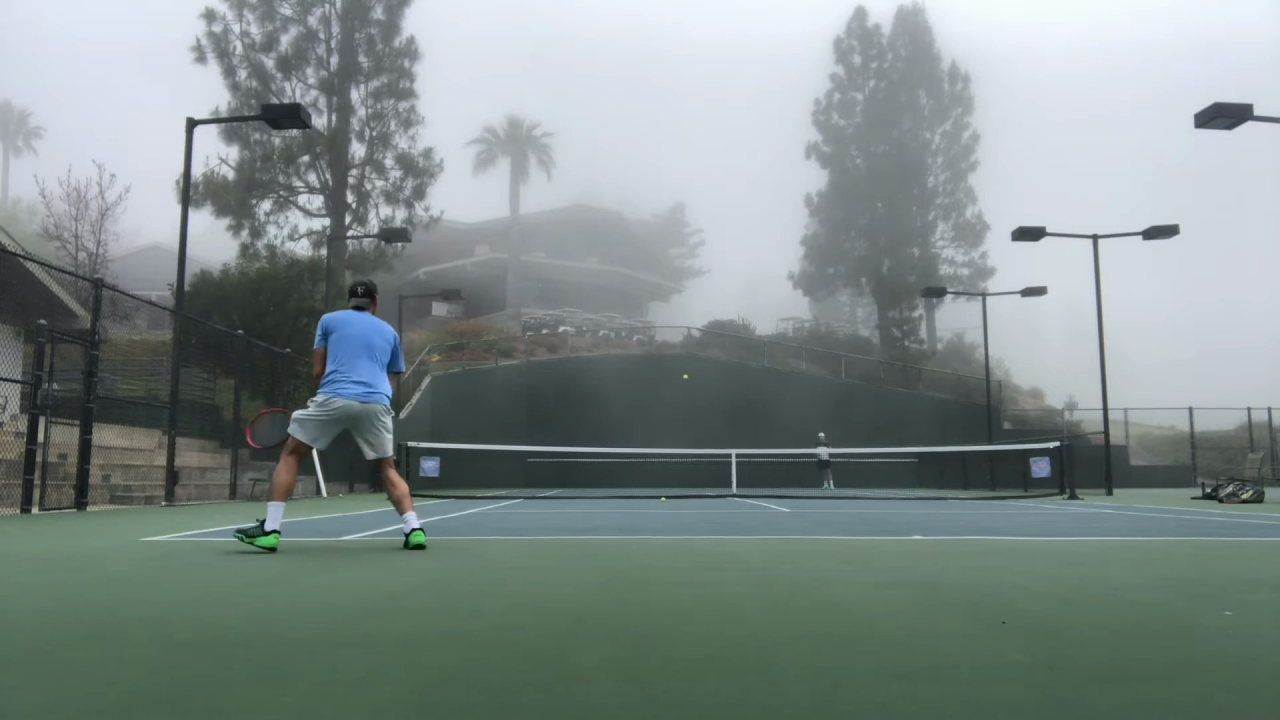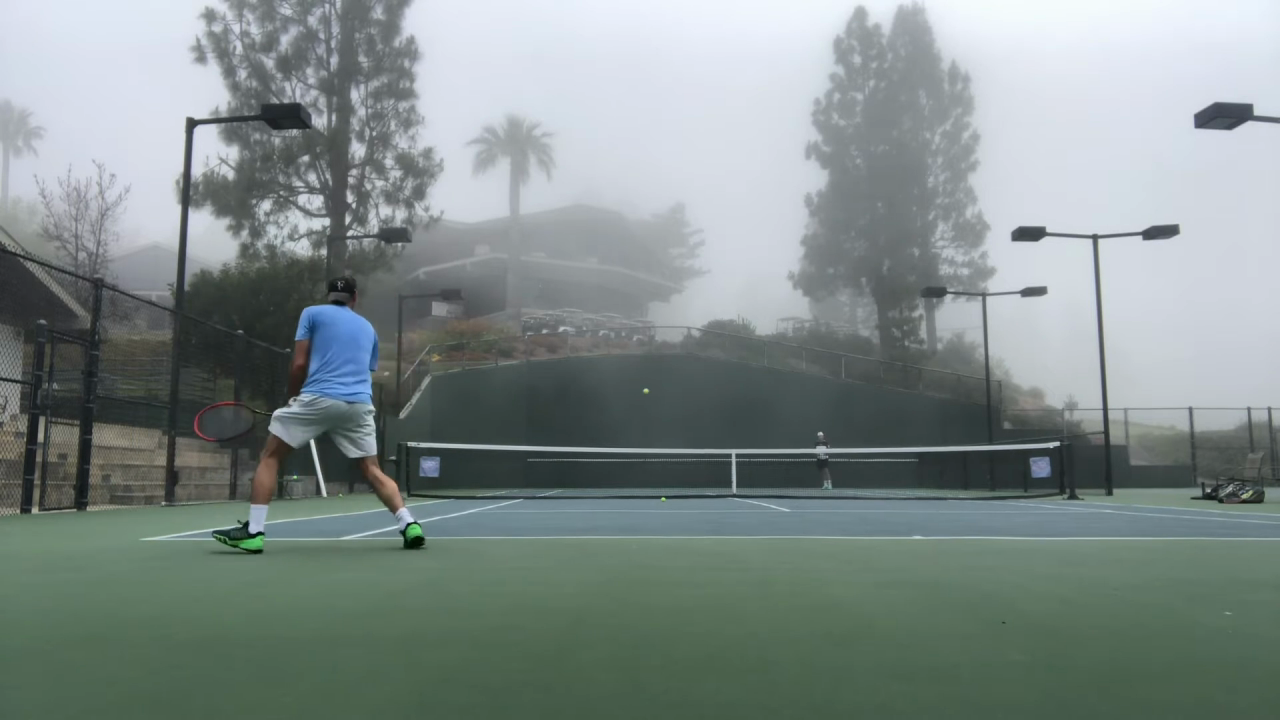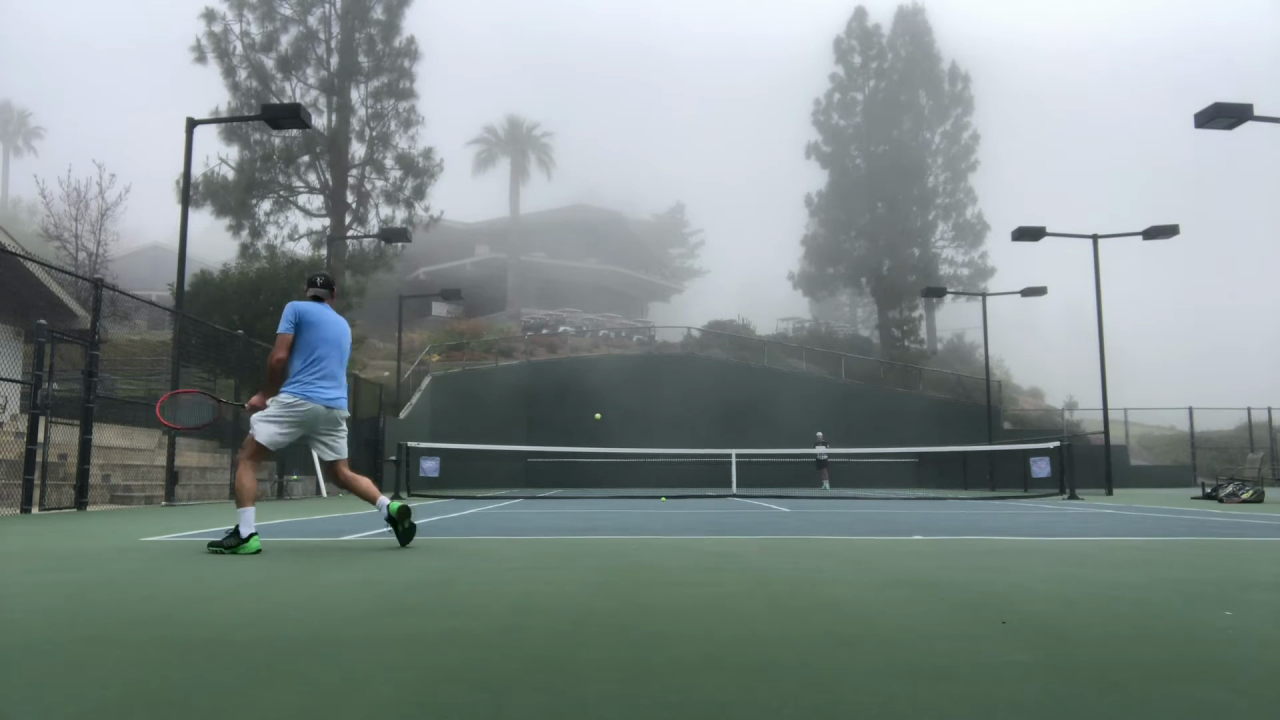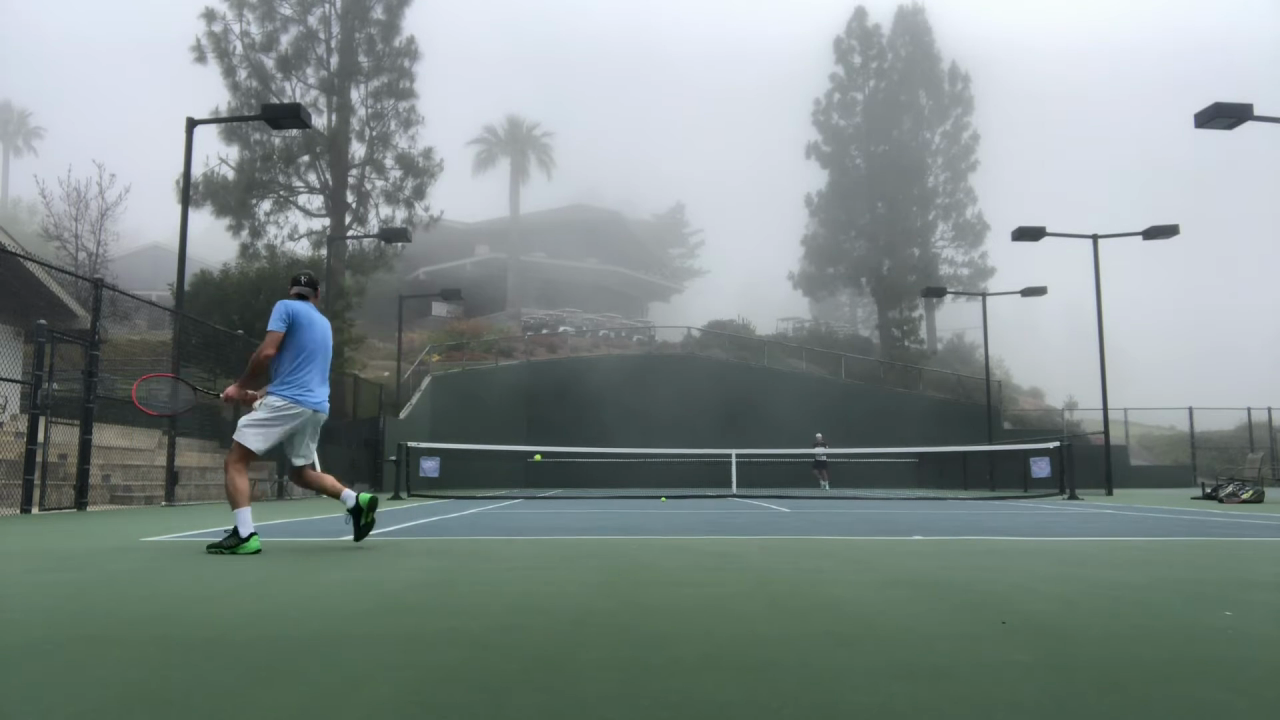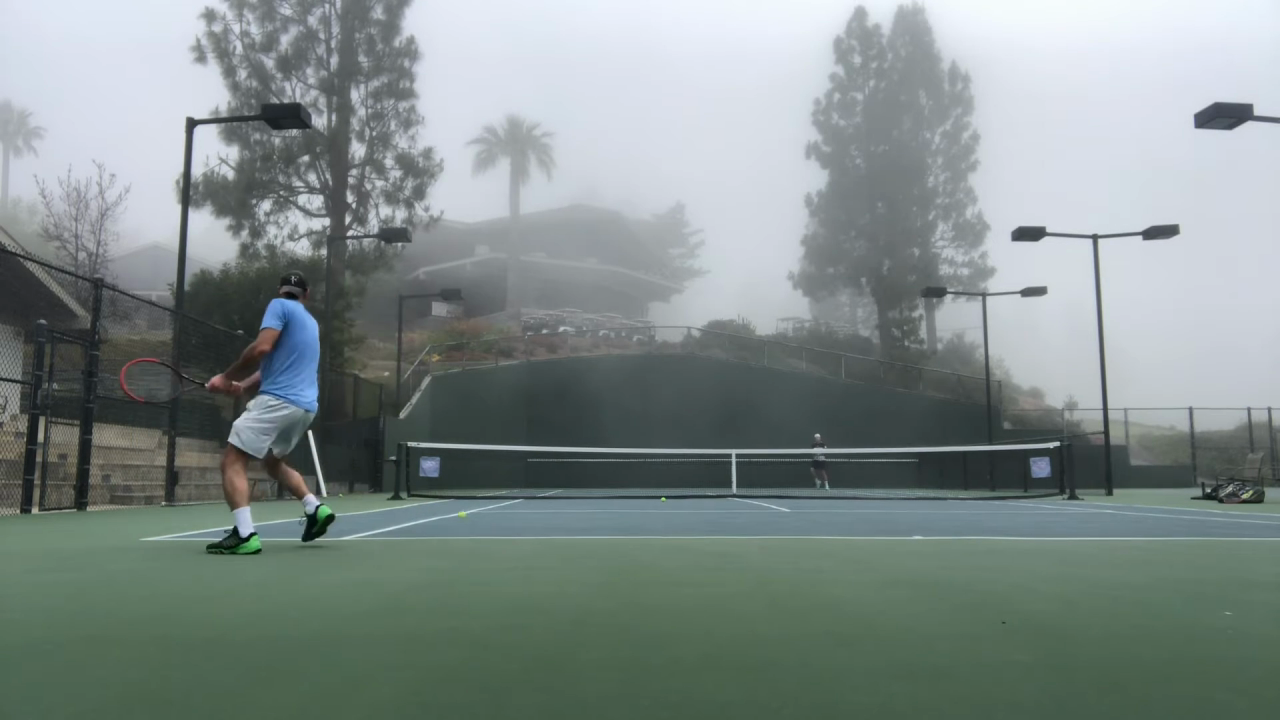
dt=0.1s
person 1, frame 1
left shoulder: (328, 320)
right shoulder: (389, 332)
left elbow: (318, 370)
left hip: (334, 398)
right hip: (376, 404)
left knee: (290, 456)
right knee: (387, 471)
left ankle: (270, 530)
right ankle: (414, 530)
person 1, frame 2
left shoulder: (313, 313)
right shoulder: (367, 329)
left elbow: (299, 362)
left wrist: (296, 397)
left hip: (319, 399)
right hip: (358, 404)
left knee: (270, 456)
right knee: (371, 472)
left ankle: (253, 532)
right ankle: (409, 525)
person 1, frame 3
left shoulder: (296, 308)
right shoulder: (343, 325)
left elbow: (279, 357)
left wrist: (265, 394)
left hip: (298, 399)
right hip: (334, 407)
left knee: (247, 459)
right knee: (341, 474)
left ankle: (246, 535)
right ankle: (391, 510)
person 1, frame 4
left shoulder: (286, 307)
right shoulder: (323, 323)
left elbow: (267, 352)
left wrist: (241, 386)
right wrist: (262, 394)
left hip: (285, 402)
right hip: (316, 407)
left knee: (235, 463)
right knee: (303, 473)
left ankle: (244, 535)
right ankle: (355, 501)
person 1, frame 5
left shoulder: (280, 306)
right shoulder: (311, 322)
left elbow: (262, 347)
left wrist: (226, 378)
right wrist: (242, 386)
left hip: (278, 403)
right hip: (304, 406)
left knee: (232, 464)
right knee: (274, 462)
left ankle: (245, 535)
right ankle: (315, 509)
